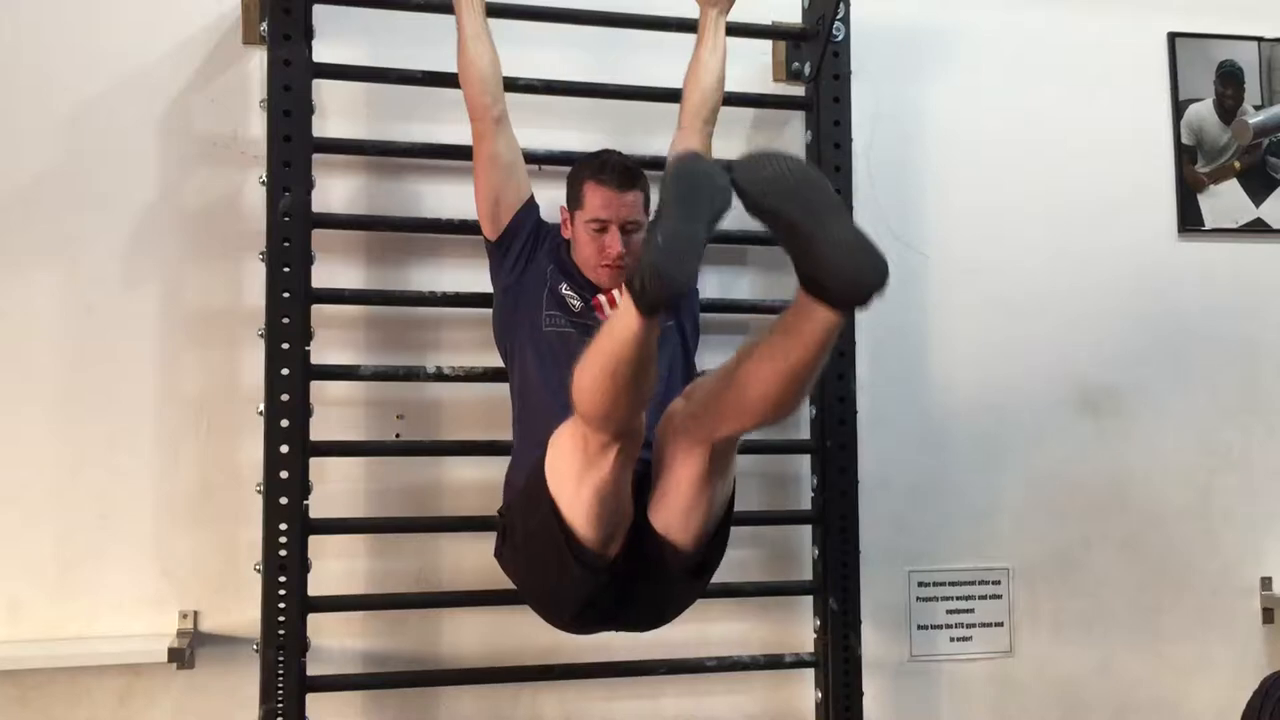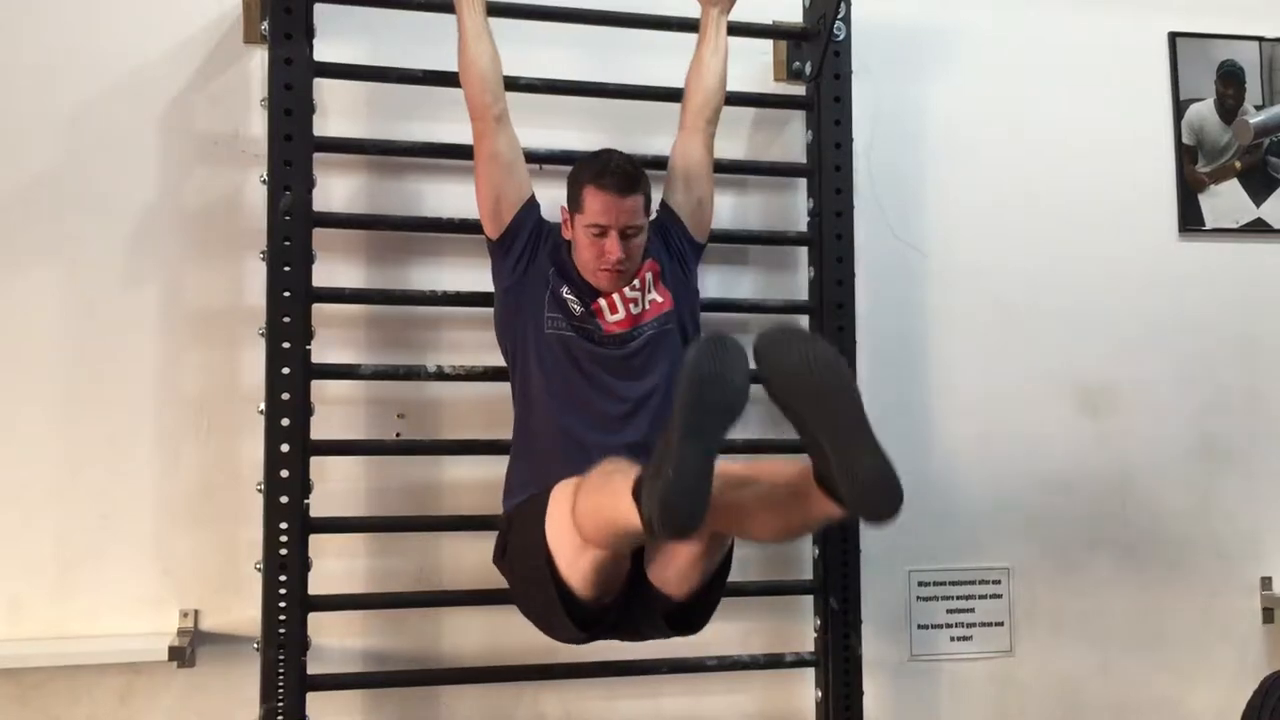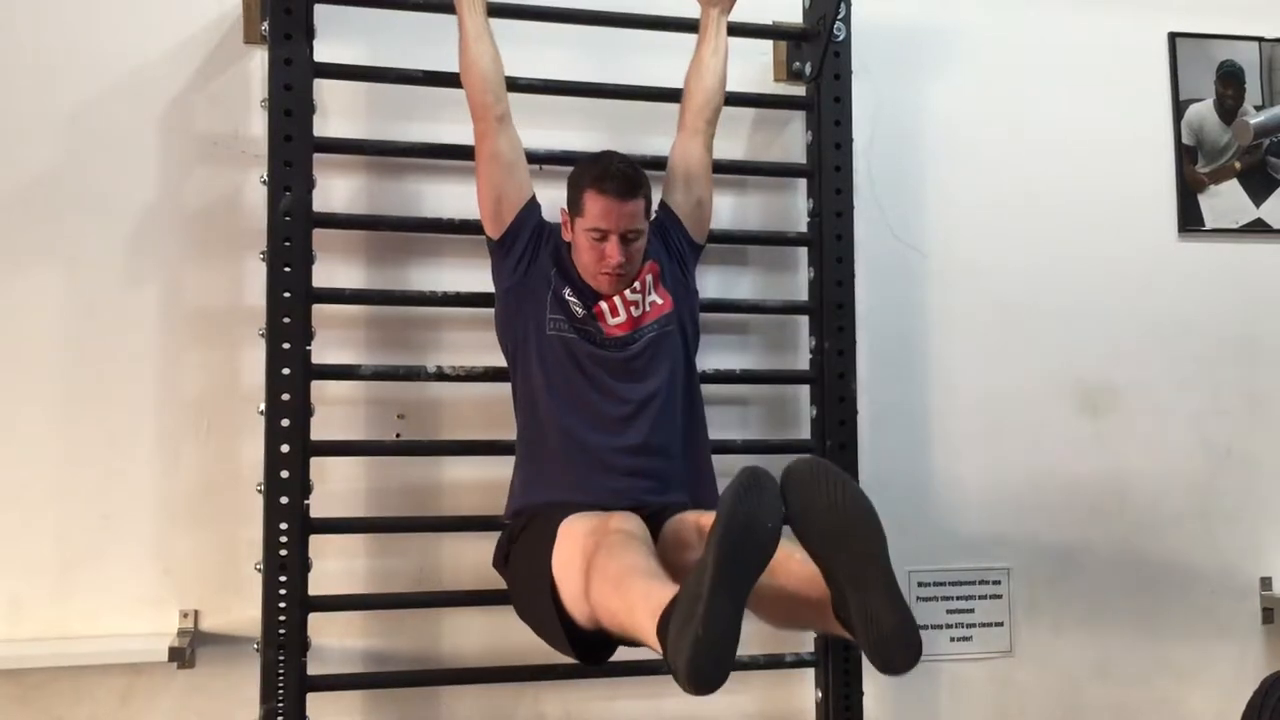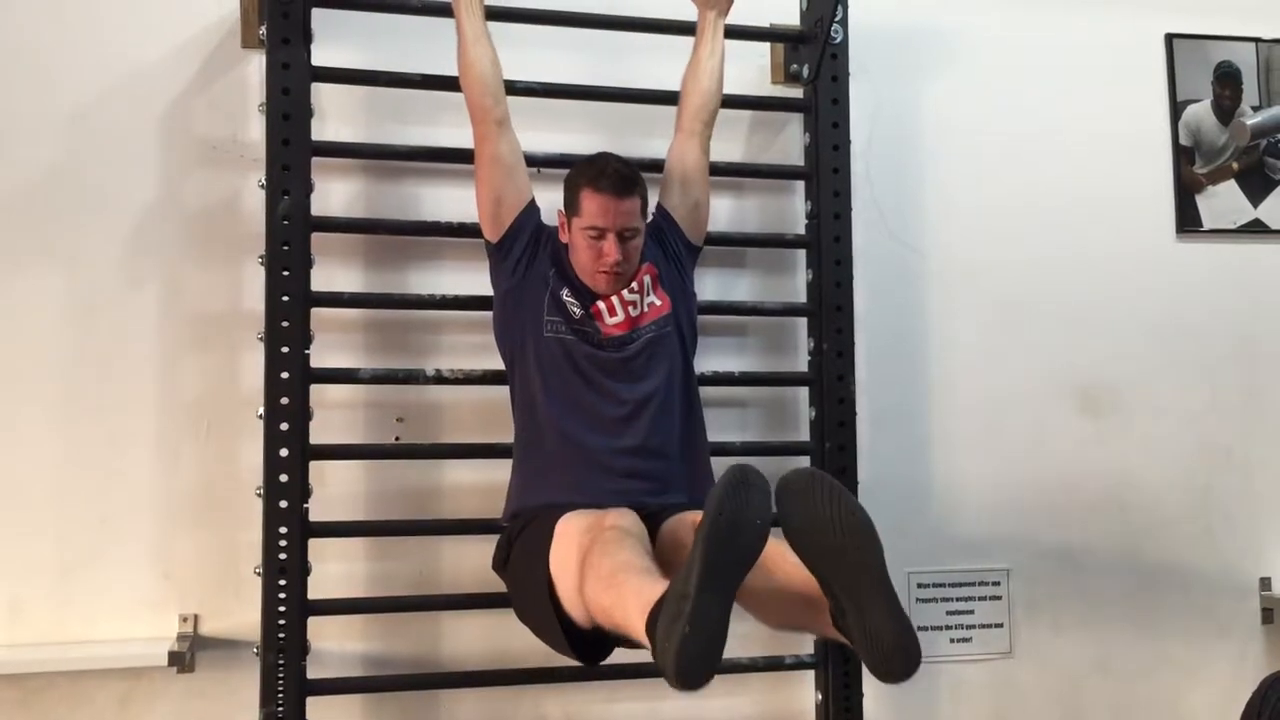
dt=0.5s
person 1, frame 1
left shoulder: (667, 262)
right shoulder: (530, 267)
left elbow: (695, 129)
right elbow: (489, 120)
left hip: (664, 553)
right hip: (565, 552)
left knee: (701, 417)
right knee: (610, 418)
left ankle: (830, 288)
right ankle: (654, 287)
person 1, frame 2
left shoulder: (670, 262)
right shoulder: (530, 266)
left elbow: (698, 127)
right elbow: (490, 119)
right hip: (556, 541)
left knee: (708, 485)
right knee: (611, 481)
left ankle: (837, 484)
right ankle: (671, 492)
person 1, frame 3
left shoulder: (669, 263)
right shoulder: (530, 269)
left elbow: (696, 129)
right elbow: (491, 121)
left hip: (669, 531)
right hip: (560, 539)
left knee: (712, 539)
right knee: (614, 539)
left ankle: (853, 604)
right ankle: (687, 625)
person 1, frame 4
left shoulder: (667, 266)
right shoulder: (529, 270)
left elbow: (693, 132)
right elbow: (492, 123)
left hip: (671, 527)
right hip: (559, 541)
left knee: (712, 540)
right knee: (614, 537)
left ankle: (849, 608)
right ankle: (678, 618)
